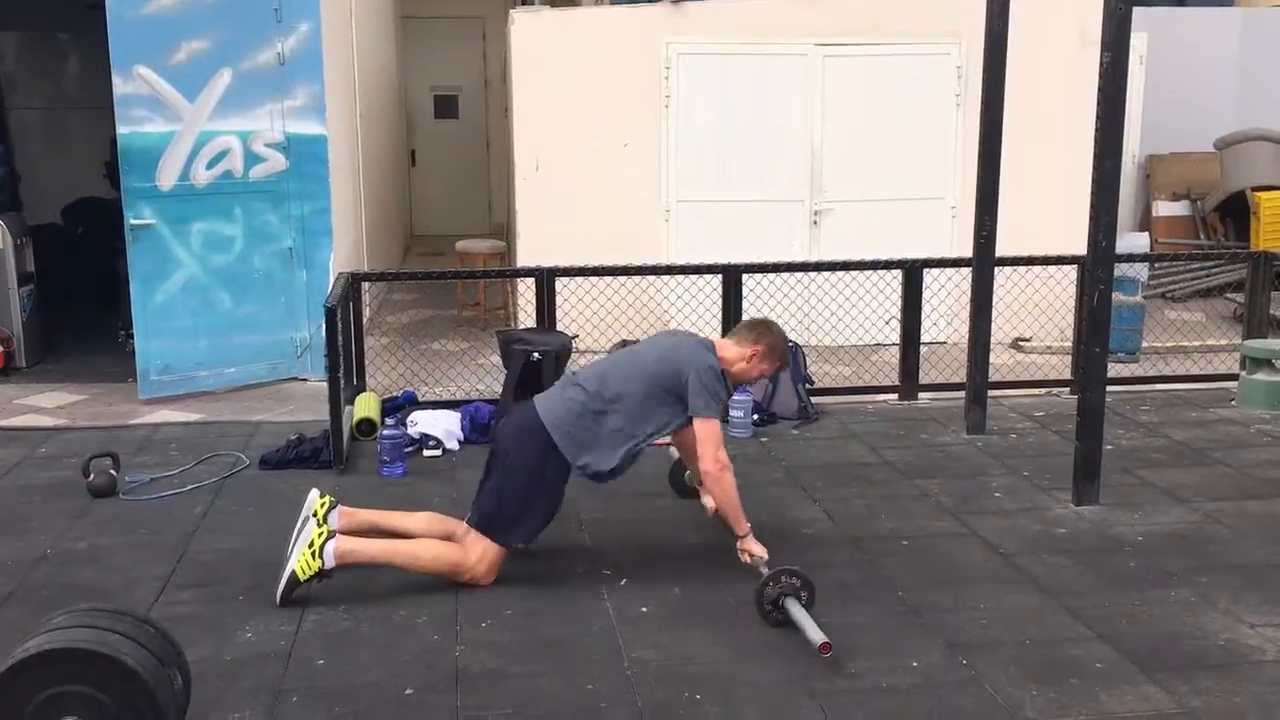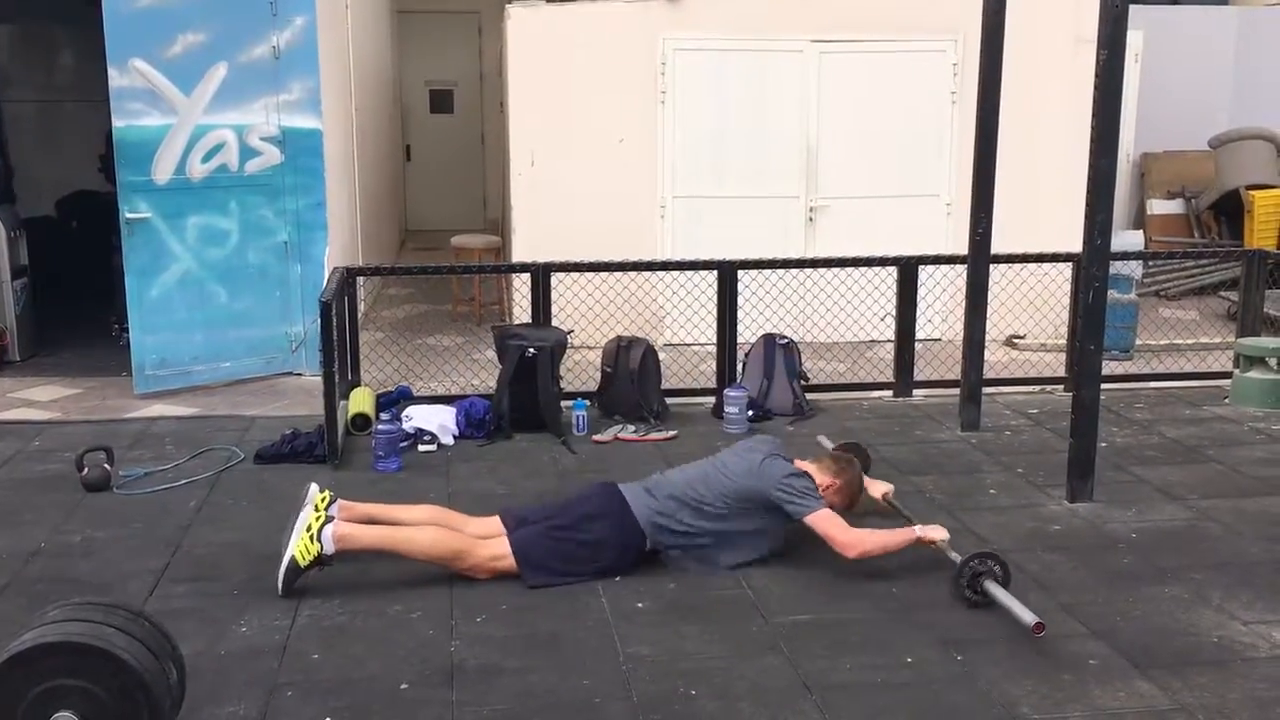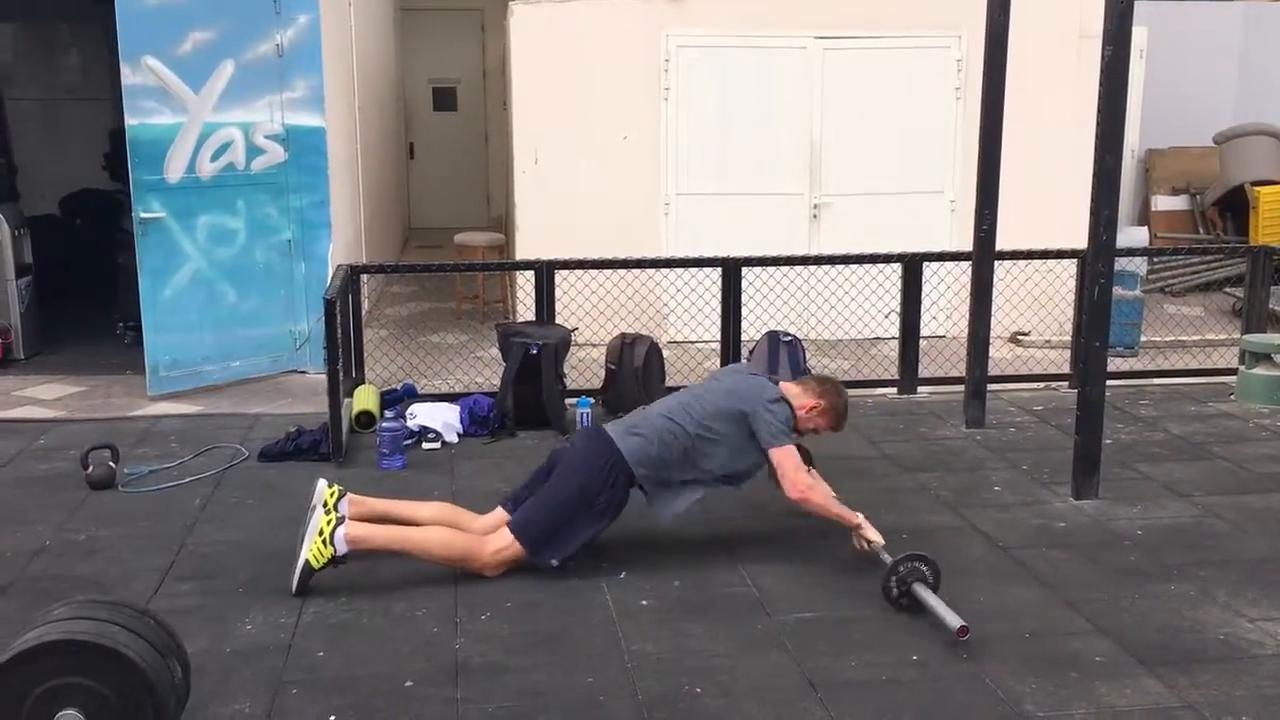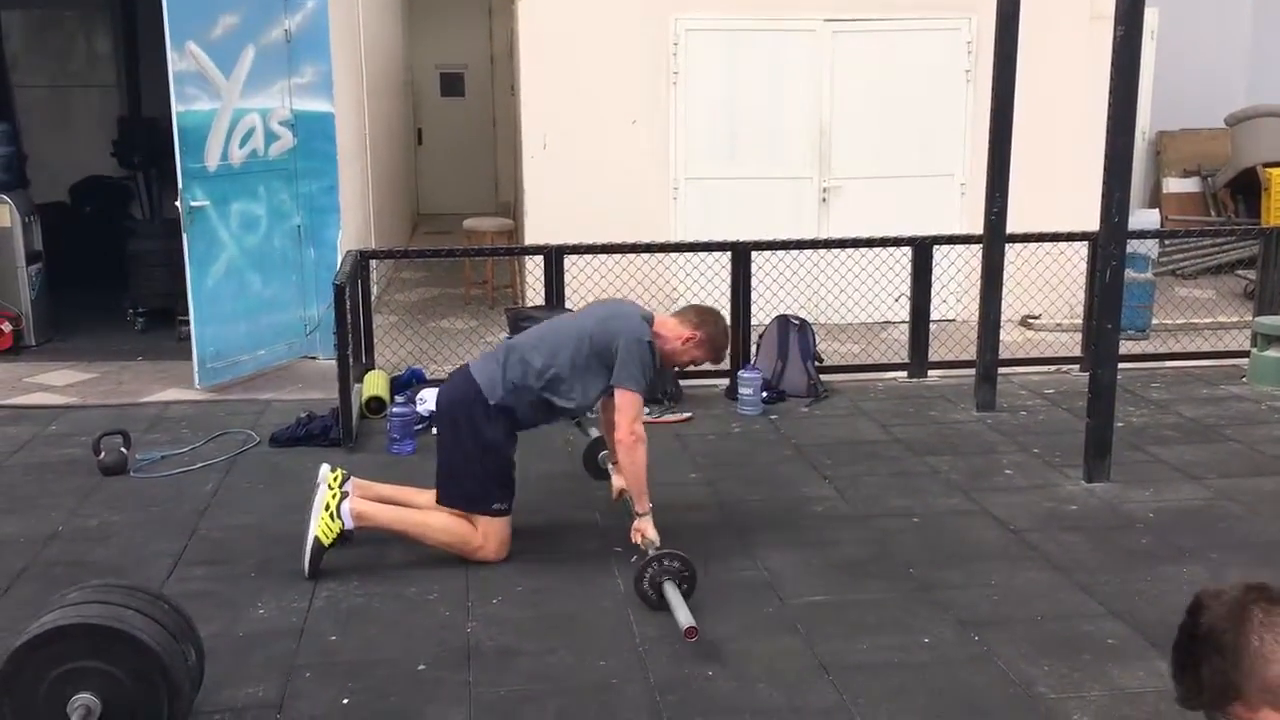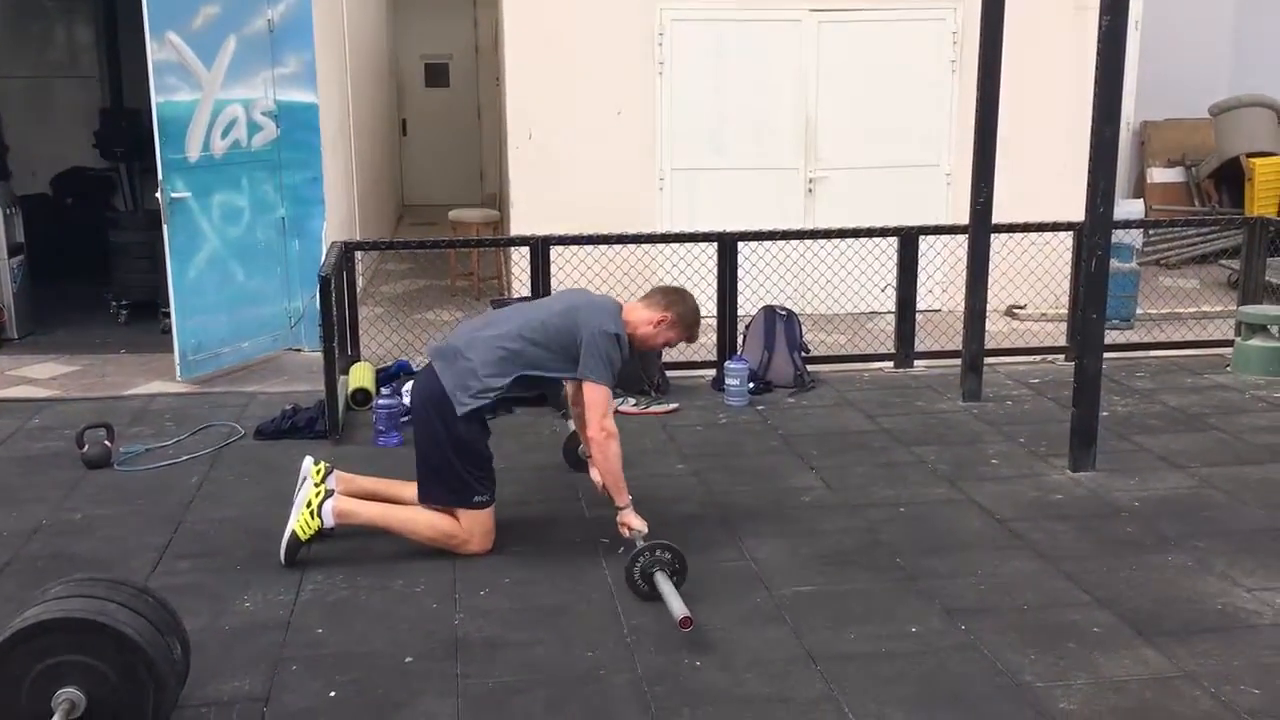
dt=1s
person 1, frame 1
left shoulder: (688, 349)
right shoulder: (707, 370)
left elbow: (682, 428)
right elbow: (715, 463)
left wrist: (704, 490)
right wrist: (743, 534)
left hip: (533, 423)
right hip: (546, 443)
left knee: (465, 534)
right knee: (475, 565)
left ankle: (334, 516)
right ankle: (333, 548)
person 1, frame 2
left shoulder: (770, 451)
right shoulder: (787, 486)
right elbow: (851, 545)
left wrist: (864, 482)
right wrist: (918, 532)
left hip: (610, 501)
right hip: (617, 532)
left knee: (476, 527)
right knee: (479, 558)
left ankle: (335, 509)
right ankle: (332, 537)
person 1, frame 3
left shoulder: (753, 379)
right shoulder: (770, 404)
right elbow: (798, 489)
left wrist: (805, 467)
right wrist: (855, 521)
left hip: (594, 446)
right hip: (607, 468)
left knee: (483, 525)
right knee: (491, 554)
left ankle: (346, 504)
right ankle: (344, 535)
person 1, frame 4
left shoulder: (628, 319)
right shoulder: (639, 341)
left elbow: (607, 401)
right elbow: (630, 435)
left wrist: (616, 467)
right wrist: (643, 513)
left hip: (471, 391)
right hip: (481, 404)
left knee: (465, 509)
right knee: (488, 542)
left ankle: (347, 487)
right ankle: (351, 511)
person 1, frame 5
left shoulder: (596, 311)
right shoulder: (606, 332)
left elbow: (578, 395)
right elbow: (601, 428)
left wrist: (592, 460)
right wrist: (624, 505)
left hip: (445, 381)
right hip: (454, 396)
left knee: (443, 499)
right knee: (473, 535)
left ankle: (330, 480)
right ankle: (333, 508)
